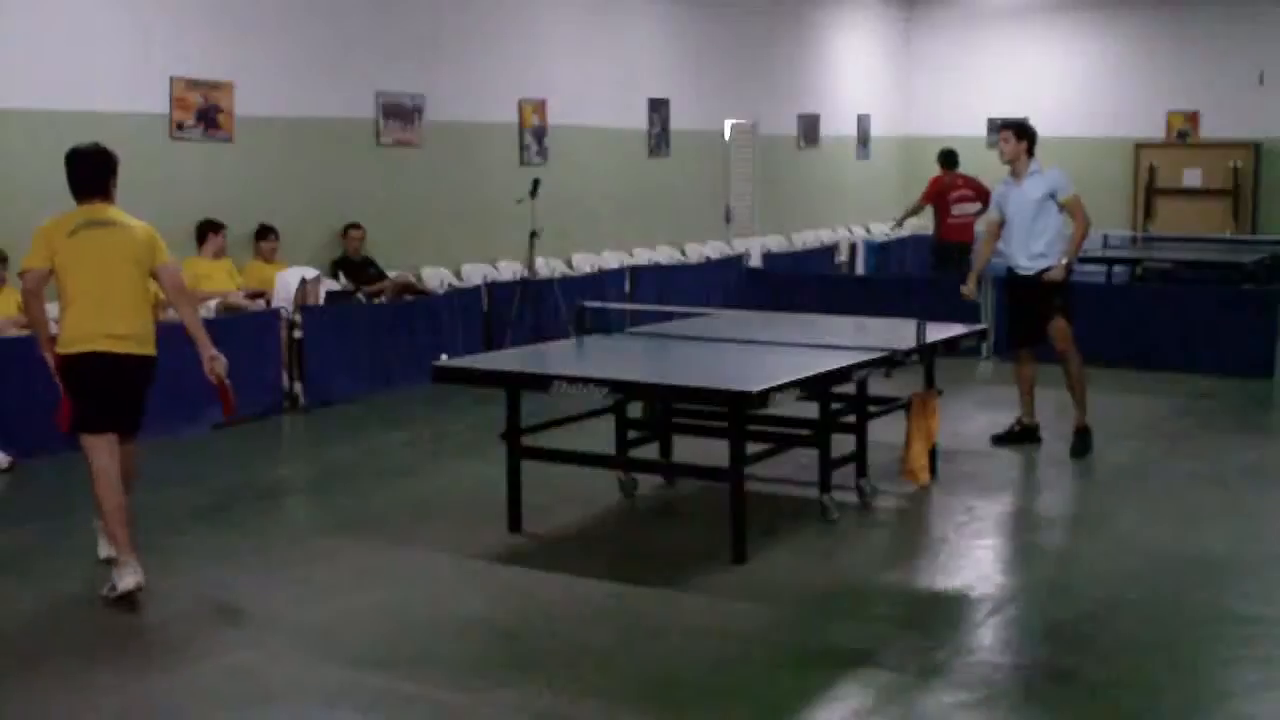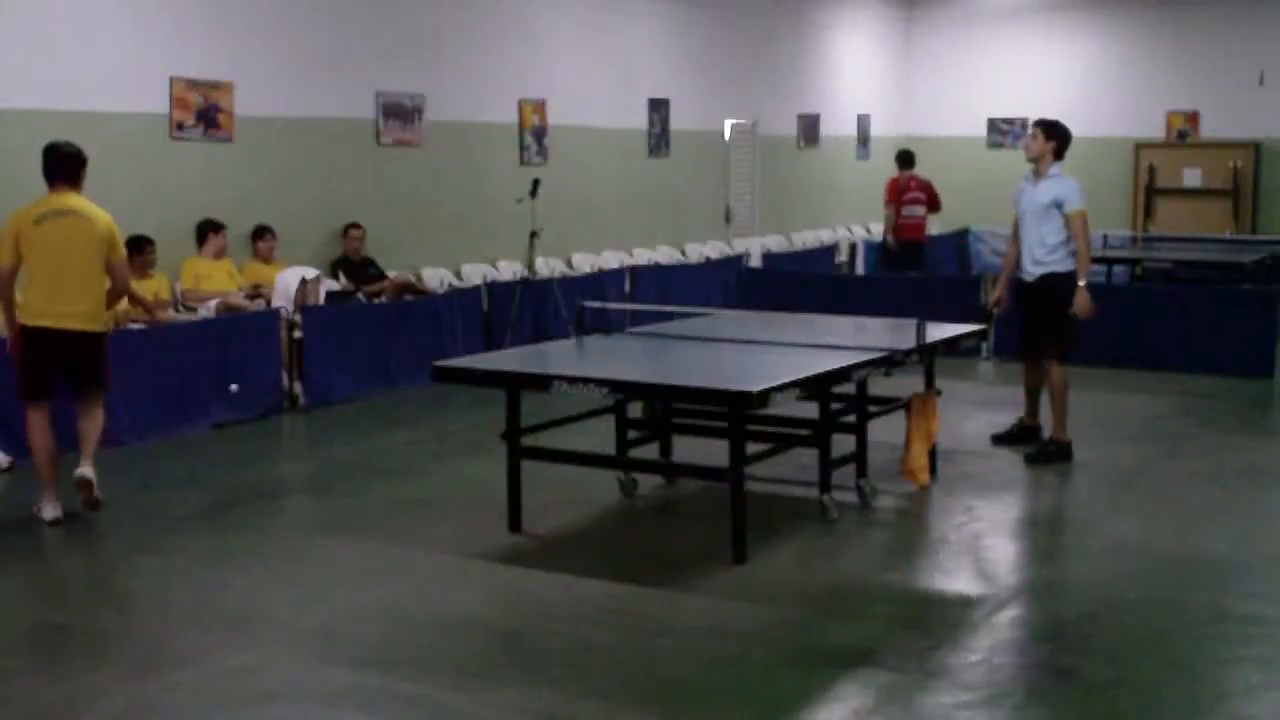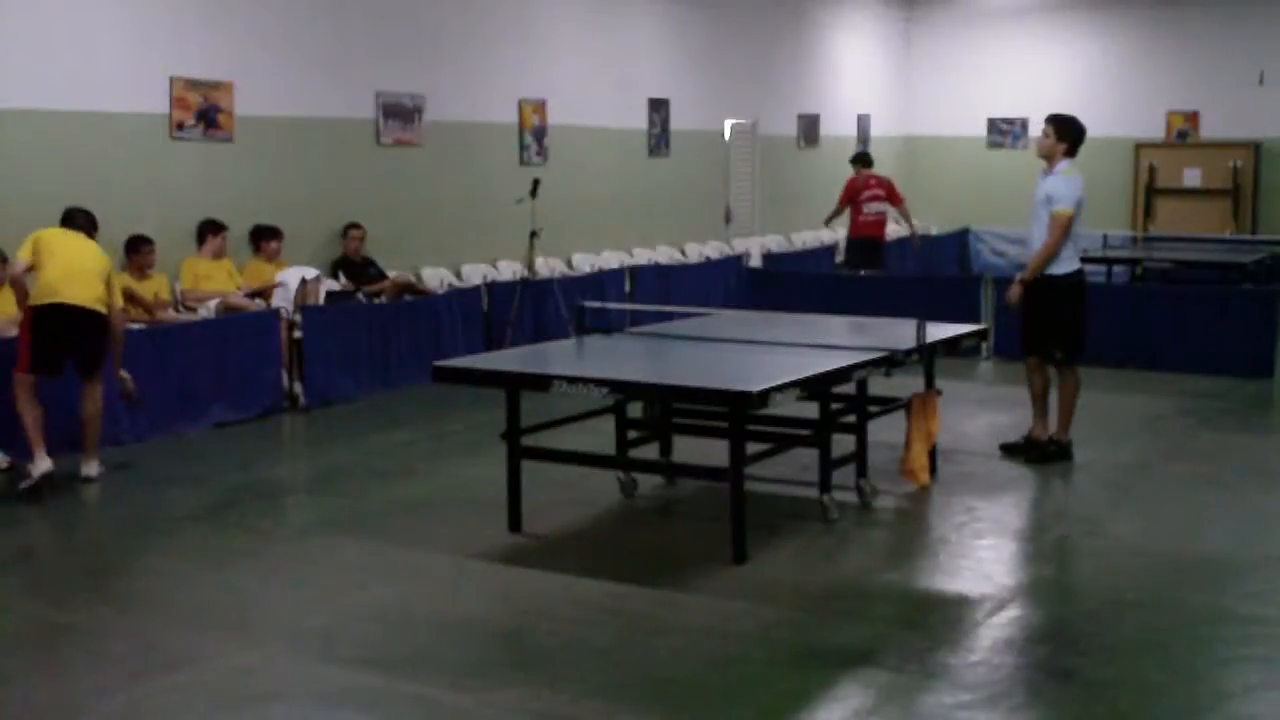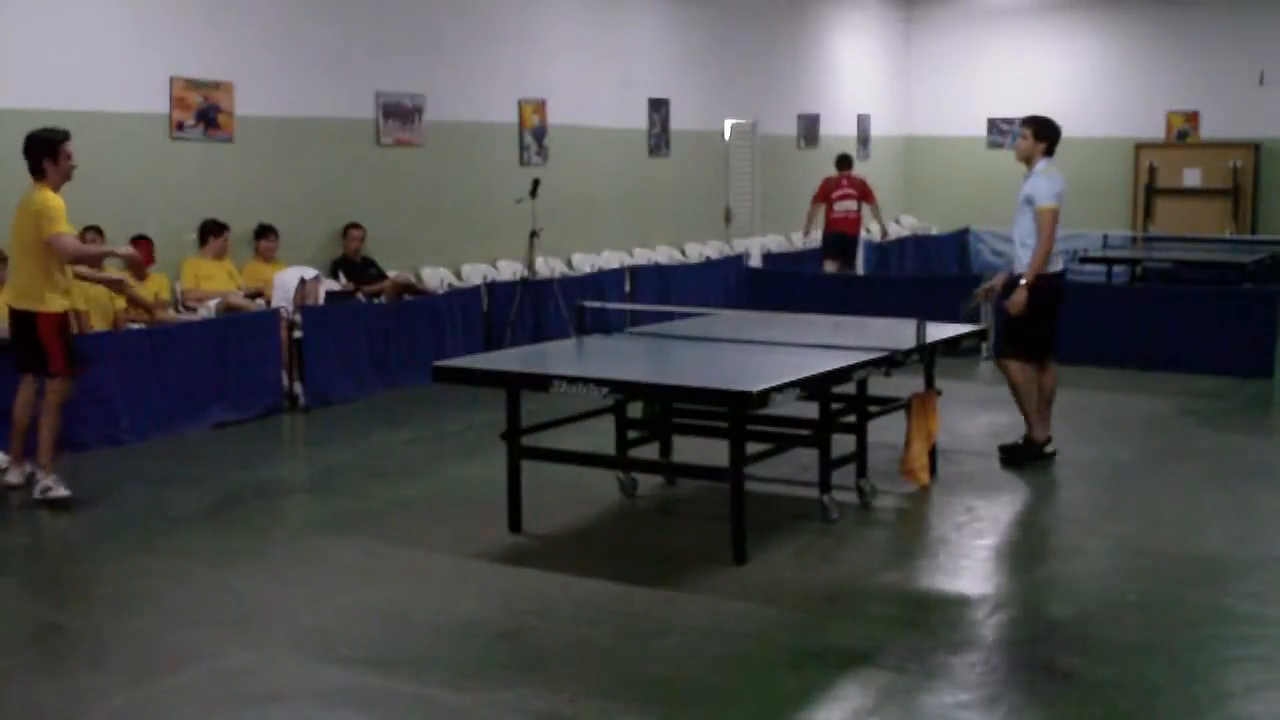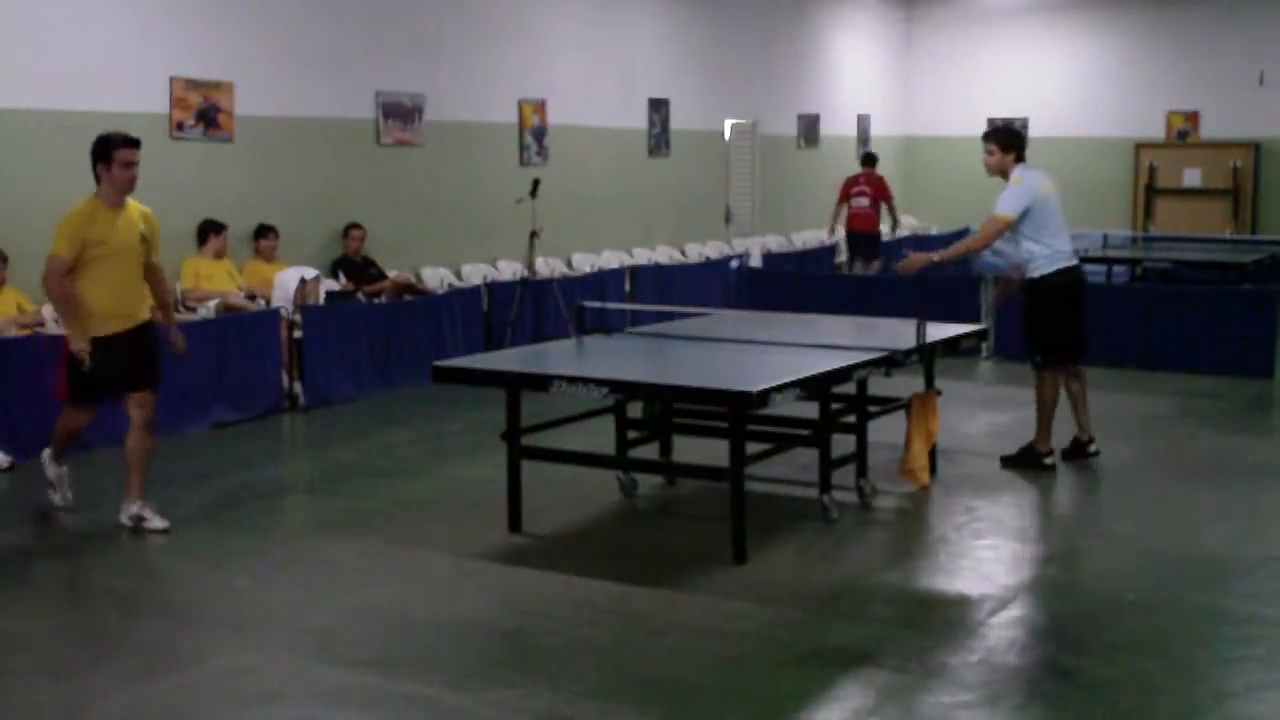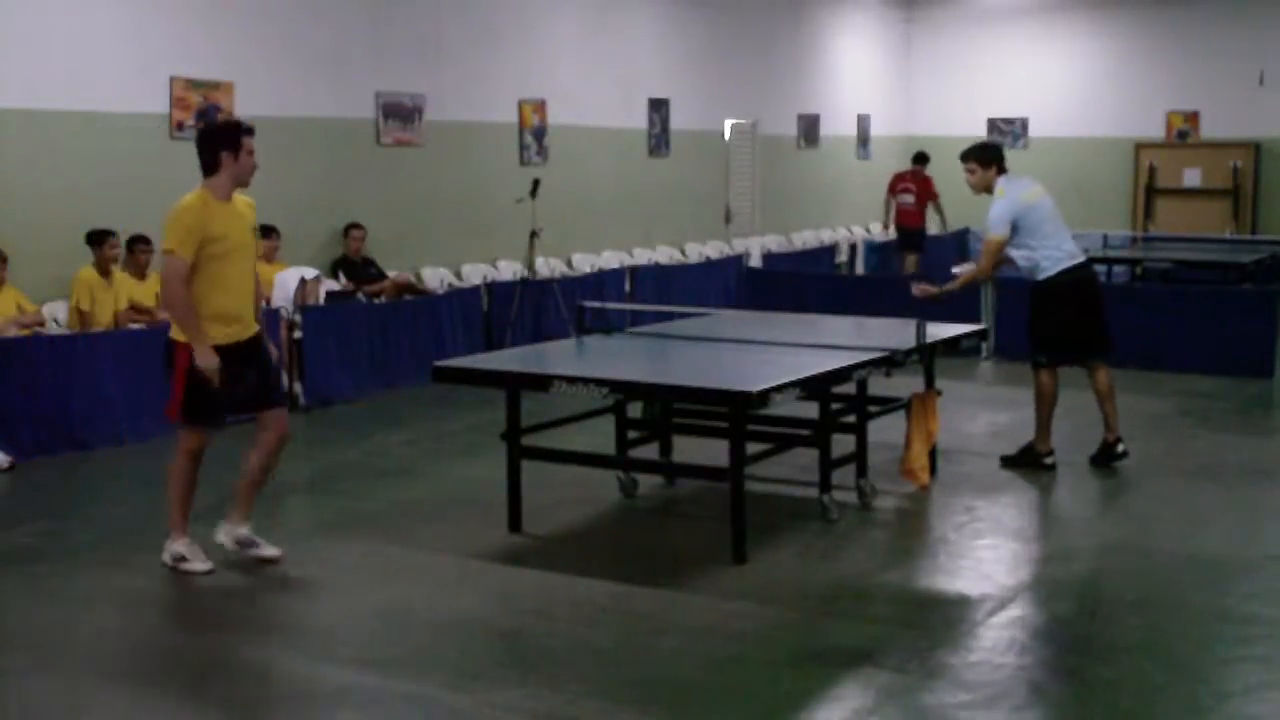
dt=0.7s
person 1, frame 1
left shoulder: (52, 232)
right shoulder: (142, 231)
left elbow: (31, 291)
right elbow: (178, 293)
left wrist: (47, 348)
right wrist: (207, 350)
left hip: (82, 353)
right hip: (136, 352)
left knee: (104, 457)
right knee: (124, 443)
left ankle: (128, 566)
right ankle: (113, 539)
person 1, frame 2
right shoulder: (102, 219)
right elbow: (122, 286)
left hip: (37, 327)
right hip: (89, 328)
left knee: (38, 411)
right knee: (91, 404)
left ankle: (50, 501)
right ankle: (86, 466)
person 1, frame 3
left shoulder: (41, 236)
right shoulder: (101, 255)
left elbow: (17, 276)
right elbow: (115, 319)
left wrist: (28, 310)
right wrist: (119, 368)
left hip: (47, 307)
right hip: (91, 313)
left knee: (24, 385)
right knee: (91, 382)
left ankle: (39, 458)
right ankle: (90, 462)
person 1, frame 4
left shoulder: (33, 201)
right shoulder: (47, 203)
right elbow: (70, 251)
left wrist: (98, 277)
right wrist: (114, 252)
right hip: (43, 308)
left knee: (30, 383)
right knee: (58, 390)
right ankle: (45, 477)
person 1, frame 5
left shoulder: (143, 217)
right shoulder: (78, 220)
left elbow: (153, 274)
right elbow: (56, 281)
left wrist: (171, 326)
right wrist: (76, 334)
left hip: (137, 330)
right hip: (89, 336)
left knee: (142, 414)
right knee: (80, 417)
left ankle: (134, 504)
right ankle: (54, 460)
person 1, frame 6
left shoulder: (245, 209)
right shoulder: (189, 212)
right elbow: (172, 285)
left wrist: (265, 334)
right wrist: (200, 346)
left hip: (245, 340)
right hip: (201, 347)
left knee: (276, 428)
right knee: (193, 443)
left ankle: (236, 525)
right ankle: (177, 541)
person 2, frame 1
left shoulder: (1052, 178)
right shoulder: (1001, 191)
left elbow: (1081, 221)
right elbow: (990, 238)
left wrist: (1064, 263)
right wrist: (973, 277)
left hip: (1049, 275)
right hip: (1018, 277)
left knee: (1062, 342)
right knee: (1022, 351)
left ankle: (1081, 424)
right ankle: (1028, 423)
person 2, frame 2
left shoulder: (1066, 186)
right shoulder: (1024, 187)
left elbow: (1080, 239)
left wrist: (1082, 286)
right wrist: (1002, 284)
left hip: (1055, 281)
right hip: (1027, 281)
left knee: (1050, 358)
right knee: (1030, 357)
left ankle: (1060, 439)
right ankle: (1029, 423)
person 2, frame 3
left shoulder: (1066, 182)
right shoulder: (1048, 178)
left elbow: (1054, 243)
left wrist: (1020, 281)
right wrist: (1026, 279)
left hip: (1060, 282)
right hip: (1040, 281)
left knee: (1064, 364)
right knee: (1033, 359)
left ankle: (1061, 440)
right ankle: (1039, 432)
person 2, frame 4
left shoulder: (1044, 179)
right shoulder: (1036, 178)
left elbow: (1045, 241)
left wrist: (1023, 285)
right wrist: (1004, 276)
left hip: (1038, 281)
right hip: (1039, 279)
left knee: (1010, 356)
right knee: (1041, 359)
left ankle: (1039, 435)
right ankle: (1038, 434)
person 2, frame 5
left shoulder: (1019, 189)
right shoulder: (1035, 178)
left elbow: (982, 240)
left wrist: (931, 258)
right wrist: (1022, 275)
left hip: (1048, 283)
right hip: (1067, 275)
left knee: (1047, 367)
right knee: (1068, 363)
left ankle: (1042, 449)
right ankle: (1084, 437)
person 2, frame 6
left shoulder: (1003, 204)
right shoulder: (1024, 185)
left elbow: (985, 268)
left wrist: (941, 289)
right wrist: (1001, 257)
left hip: (1056, 284)
right hip: (1080, 274)
left knee: (1045, 365)
right knee: (1094, 360)
left ankle: (1042, 449)
right ankle: (1113, 438)
